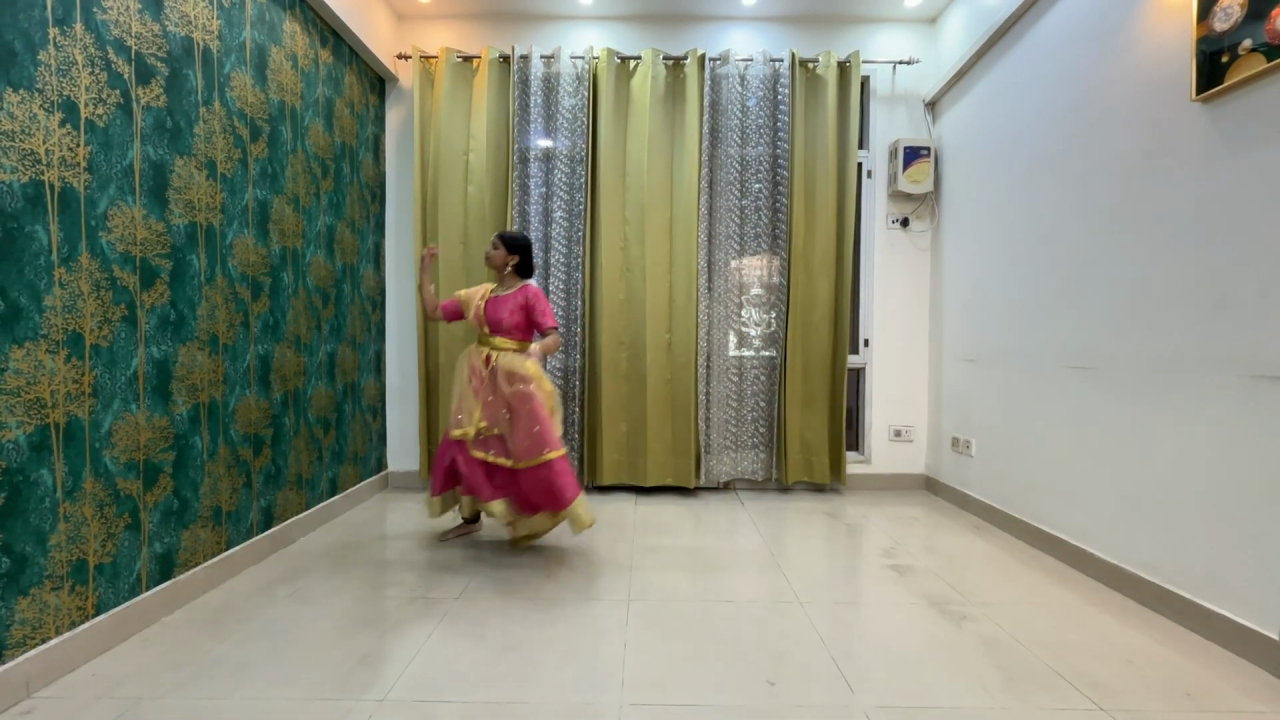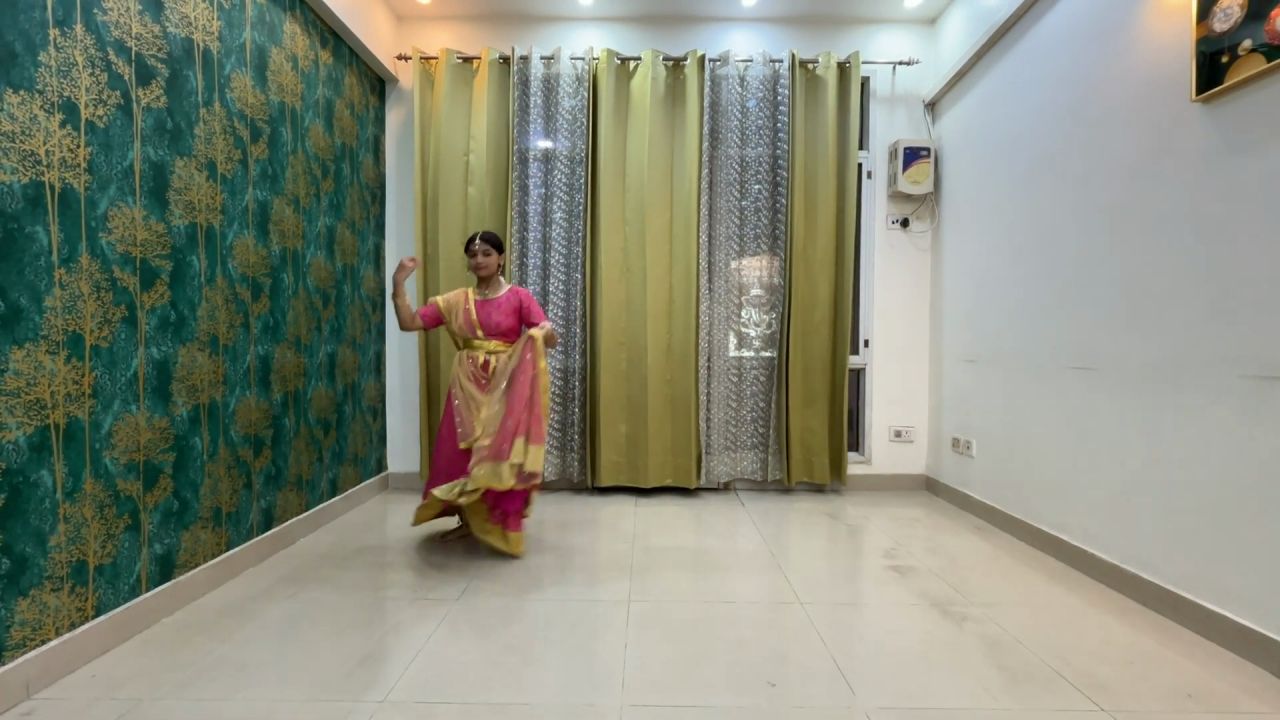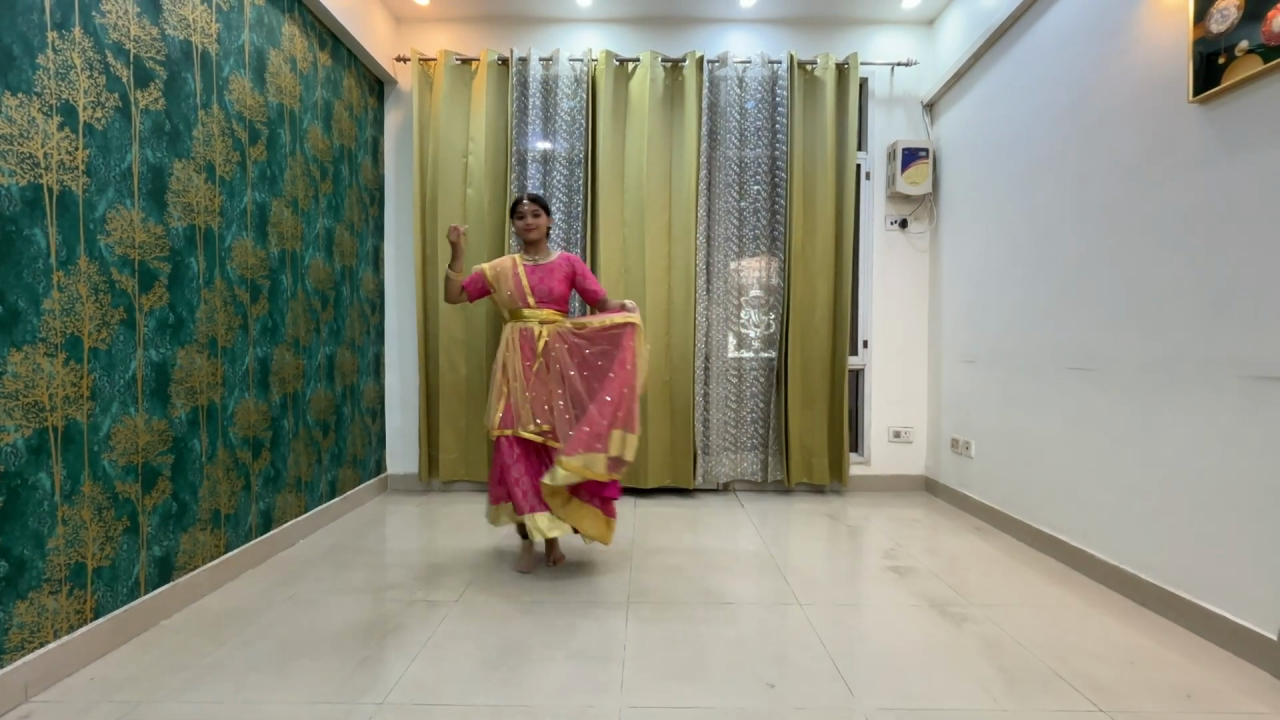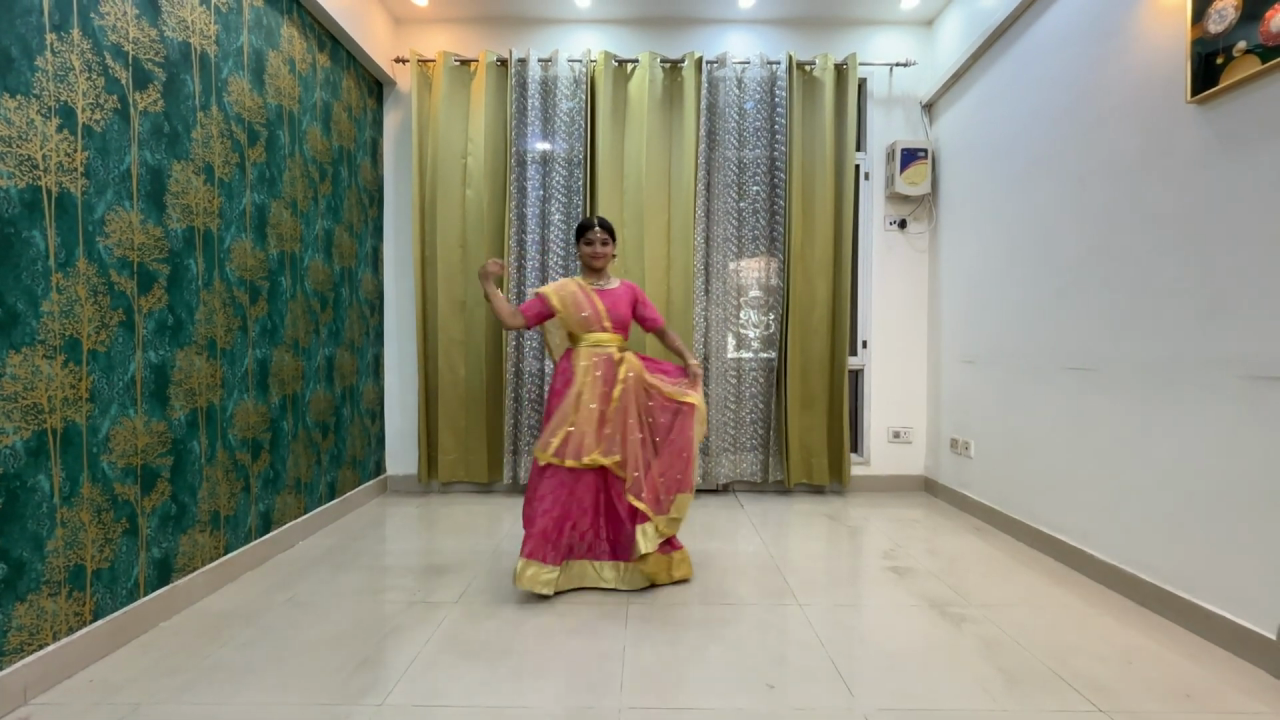
dt=0.4s
person 1, frame 1
left shoulder: (531, 294)
right shoulder: (479, 295)
left elbow: (554, 338)
right elbow: (433, 312)
left wrist: (537, 350)
right wrist: (424, 269)
left hip: (510, 379)
right hip: (478, 379)
left knee: (493, 450)
right knee: (465, 447)
left ankle: (528, 520)
right ankle: (471, 518)
person 1, frame 2
left shoulder: (519, 297)
right shoulder: (455, 301)
left elbow: (548, 337)
right elbow: (409, 323)
left wrist: (544, 333)
right wrist: (399, 283)
left hip: (505, 382)
right hip: (468, 384)
left knee: (504, 452)
right knee: (463, 452)
left ankle: (503, 529)
right ankle: (469, 521)
person 1, frame 3
left shoulder: (569, 263)
right shoulder: (500, 269)
left elbow: (602, 303)
right elbow: (453, 296)
left wrist: (624, 307)
right wrist: (457, 251)
left hip: (560, 356)
right hip: (518, 358)
left knee: (564, 442)
right knee: (520, 446)
left ankle: (553, 536)
right ankle: (529, 537)
person 1, frame 4
left shoulder: (629, 291)
right shoulder: (560, 291)
left elbow: (660, 328)
right elbow: (512, 320)
left wrist: (688, 359)
right wrist: (489, 284)
left hip: (621, 384)
right hip: (578, 383)
left knee: (624, 472)
right knee: (570, 476)
left ankle: (633, 558)
right ankle: (551, 565)
